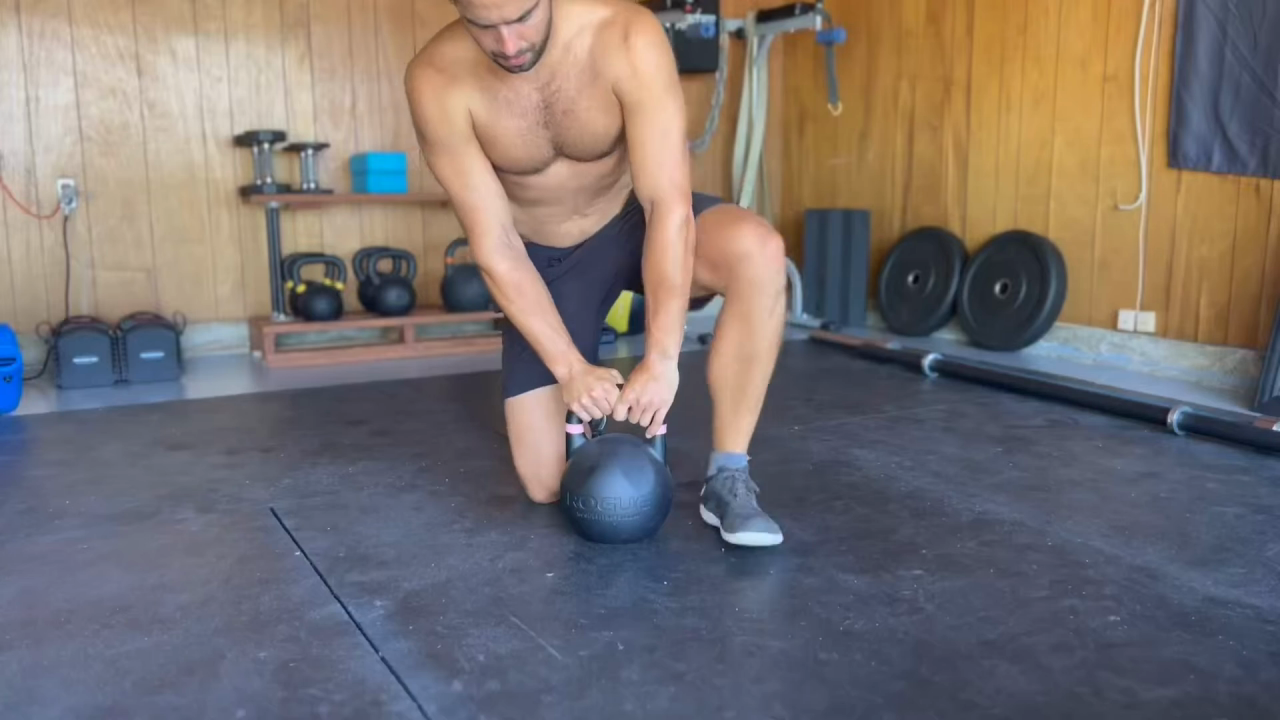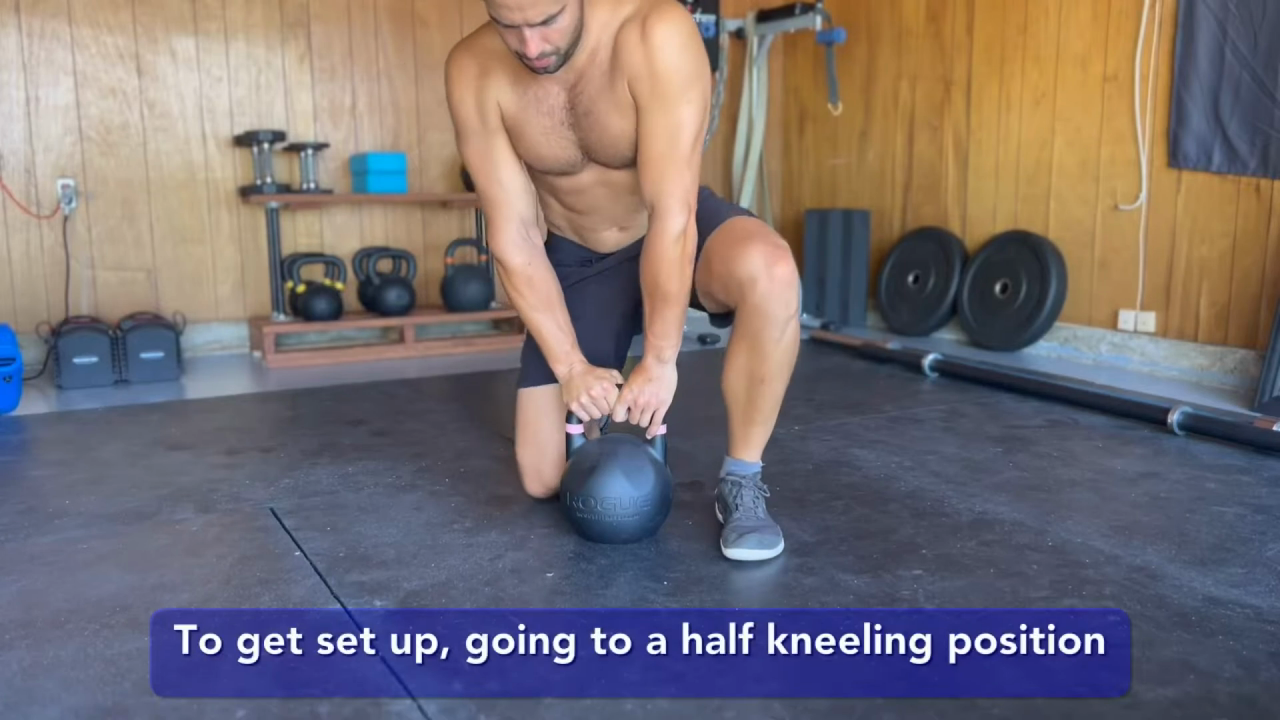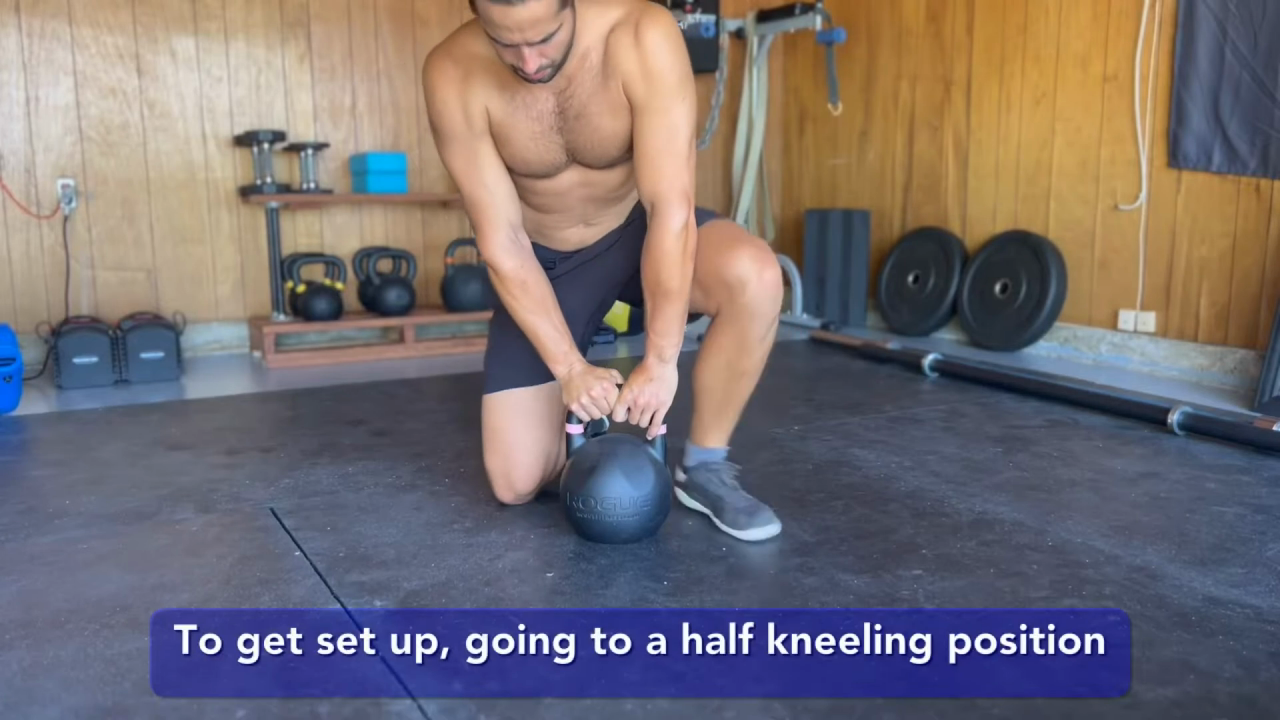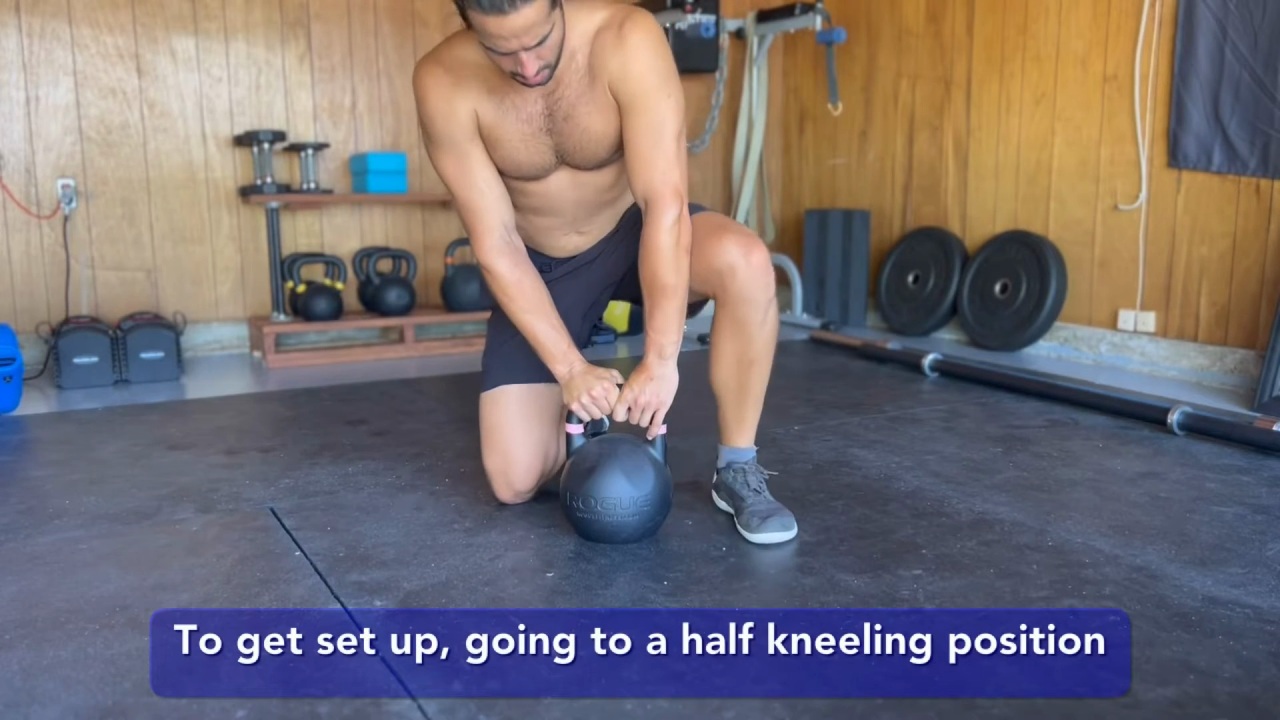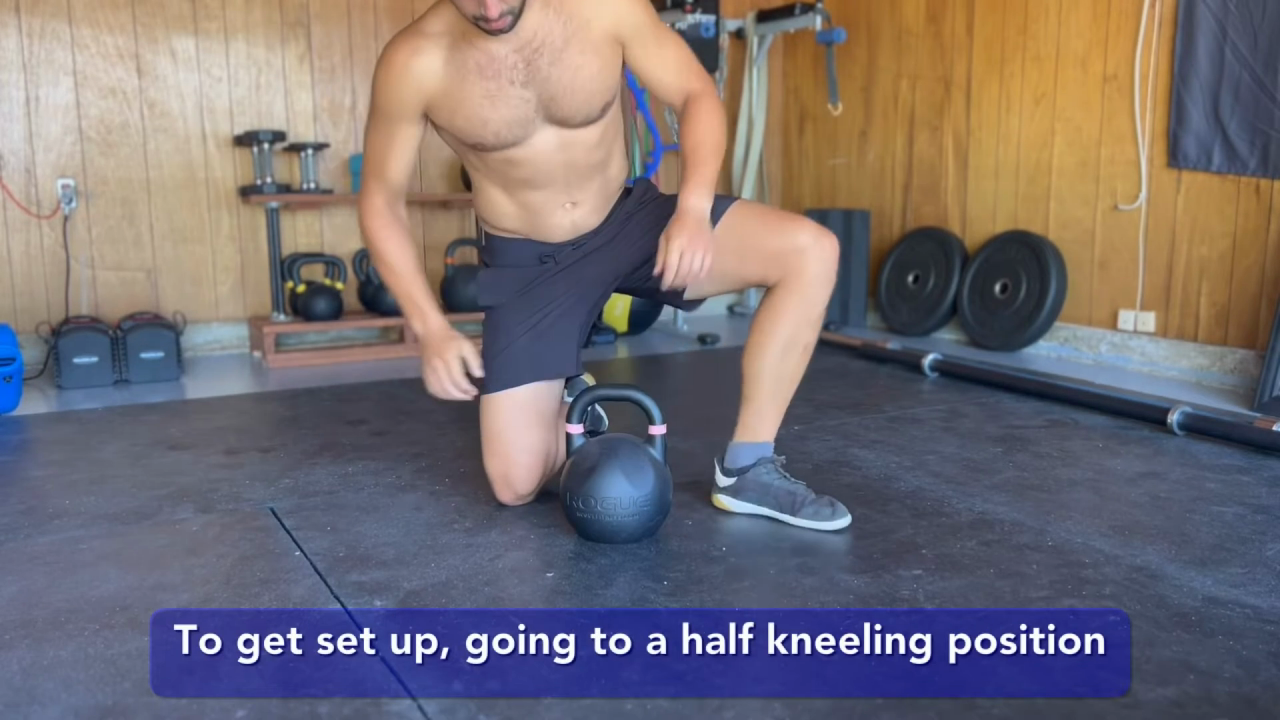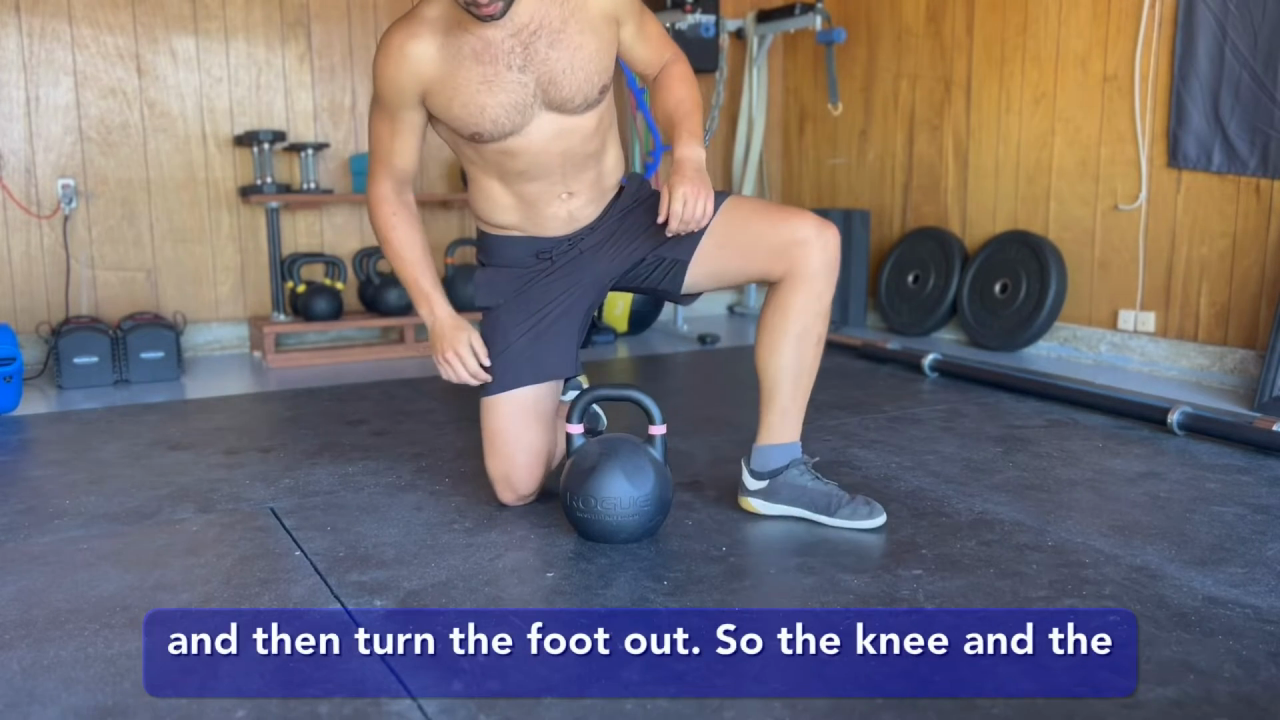
dt=0.5s
person 1, frame 1
right shoulder: (437, 79)
left elbow: (668, 208)
right elbow: (493, 245)
left wrist: (661, 359)
right wrist: (570, 369)
left hip: (635, 217)
right hip: (545, 258)
left knee: (756, 249)
right knee: (547, 485)
left ankle: (728, 477)
right ankle: (604, 423)
person 1, frame 2
right shoulder: (474, 71)
left elbow: (672, 214)
right elbow: (513, 237)
left wrist: (659, 361)
right wrist: (571, 367)
left hip: (677, 234)
right hip: (579, 260)
left knee: (769, 273)
right knee: (546, 480)
left ankle: (741, 481)
right ankle: (613, 423)
person 1, frame 3
right shoulder: (454, 75)
left elbow: (671, 210)
right elbow: (501, 242)
left wrist: (660, 361)
right wrist: (569, 368)
left hip: (641, 230)
right hip: (544, 262)
left knee: (754, 276)
right knee: (517, 484)
left ankle: (702, 463)
right ankle: (591, 426)
person 1, frame 4
right shoulder: (444, 83)
left elbow: (666, 205)
right elbow: (496, 245)
left wrist: (660, 359)
right wrist: (569, 369)
left hip: (637, 232)
right hip: (539, 266)
left knee: (744, 262)
right knee: (515, 483)
left ankle: (738, 468)
right ankle: (584, 412)
person 1, frame 5
right shoulder: (415, 62)
left elbow: (699, 96)
right elbow: (381, 200)
left wrist: (696, 206)
right wrist: (431, 329)
left hip: (630, 219)
right hip: (529, 264)
left knee: (811, 250)
right knee: (516, 485)
left ankle: (746, 466)
right ankle: (567, 402)
person 1, frame 6
right shoulder: (412, 50)
left elbow: (667, 65)
right elbow: (390, 190)
left wrist: (688, 154)
right wrist: (439, 317)
left hip: (627, 217)
right hip: (524, 265)
left knee: (812, 241)
right knee: (516, 486)
left ankle: (773, 470)
right ankle: (561, 403)
